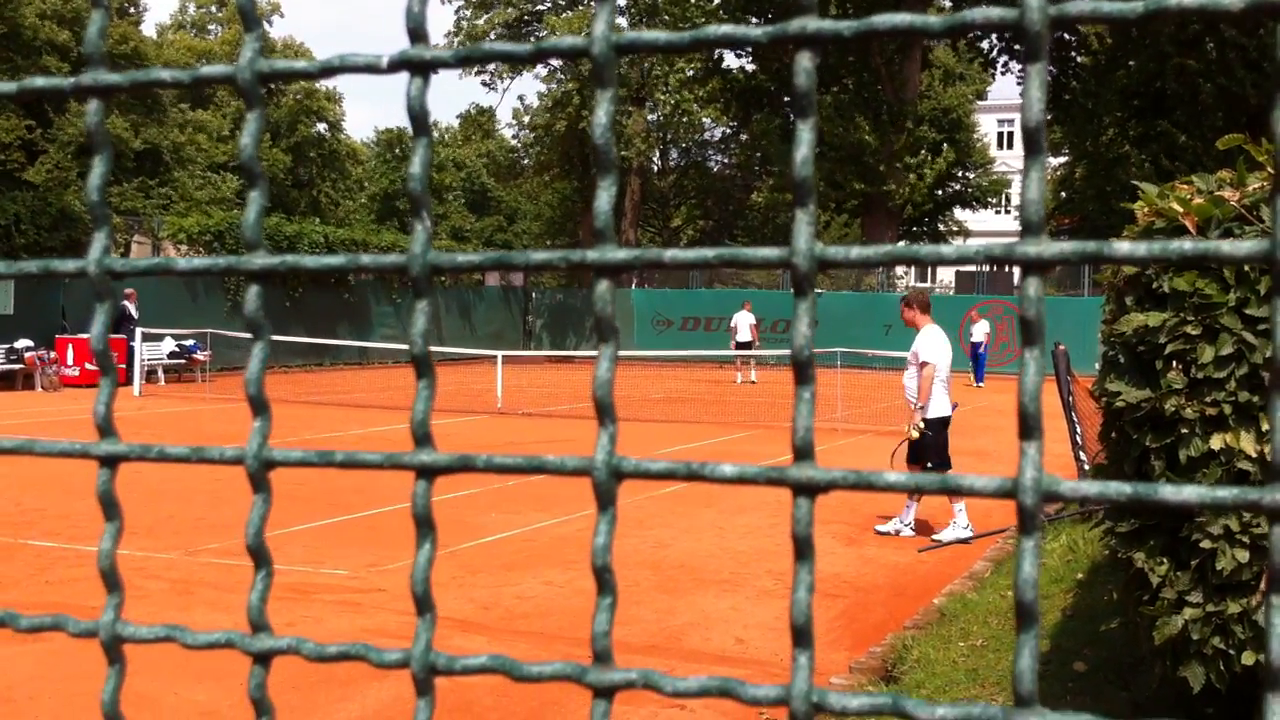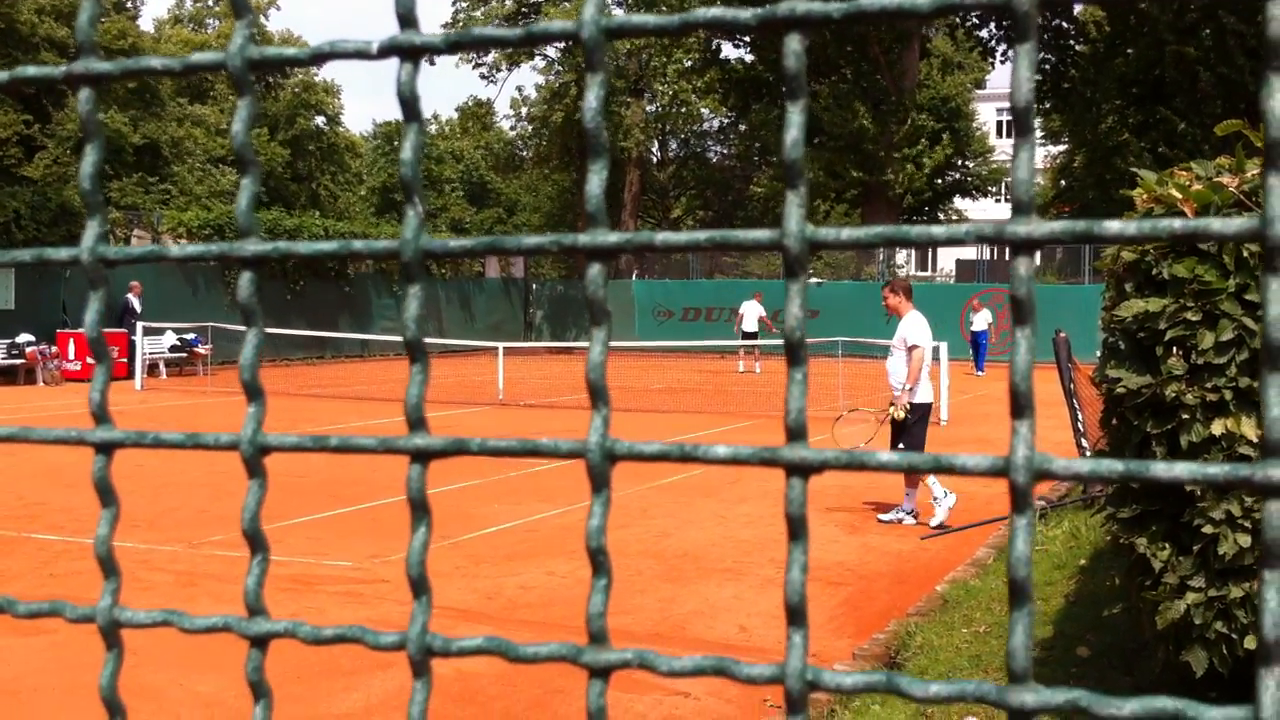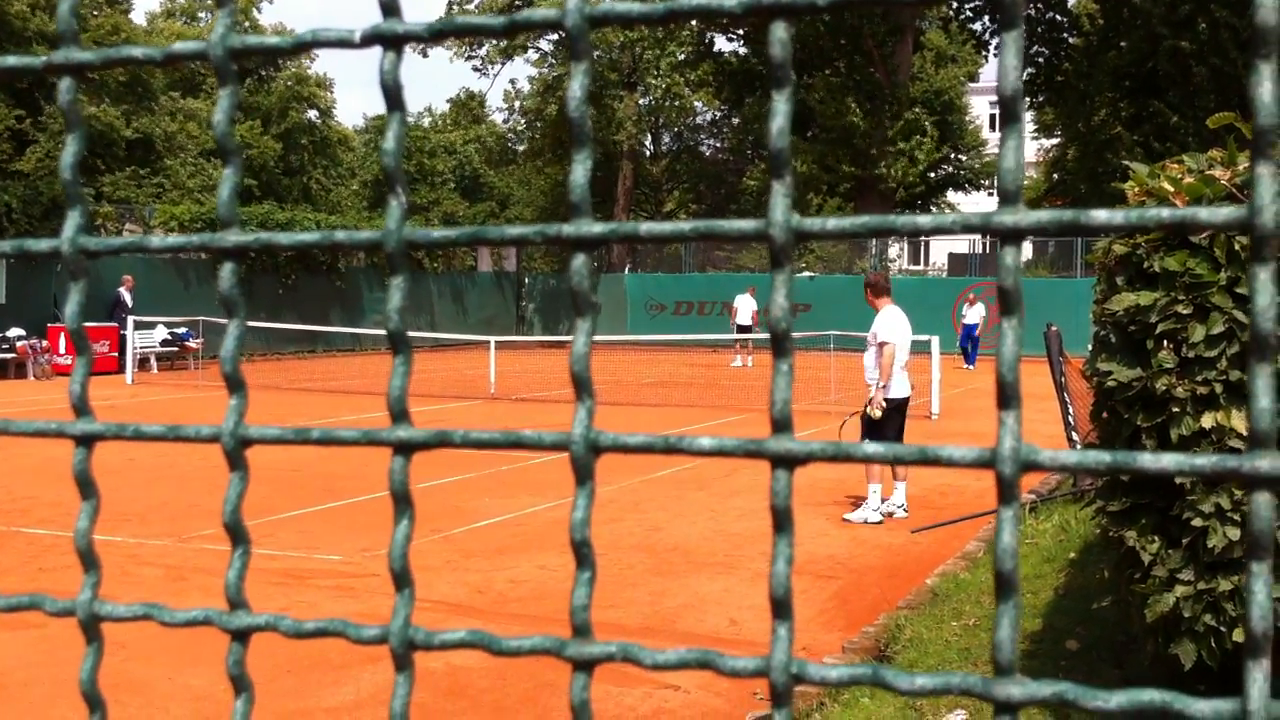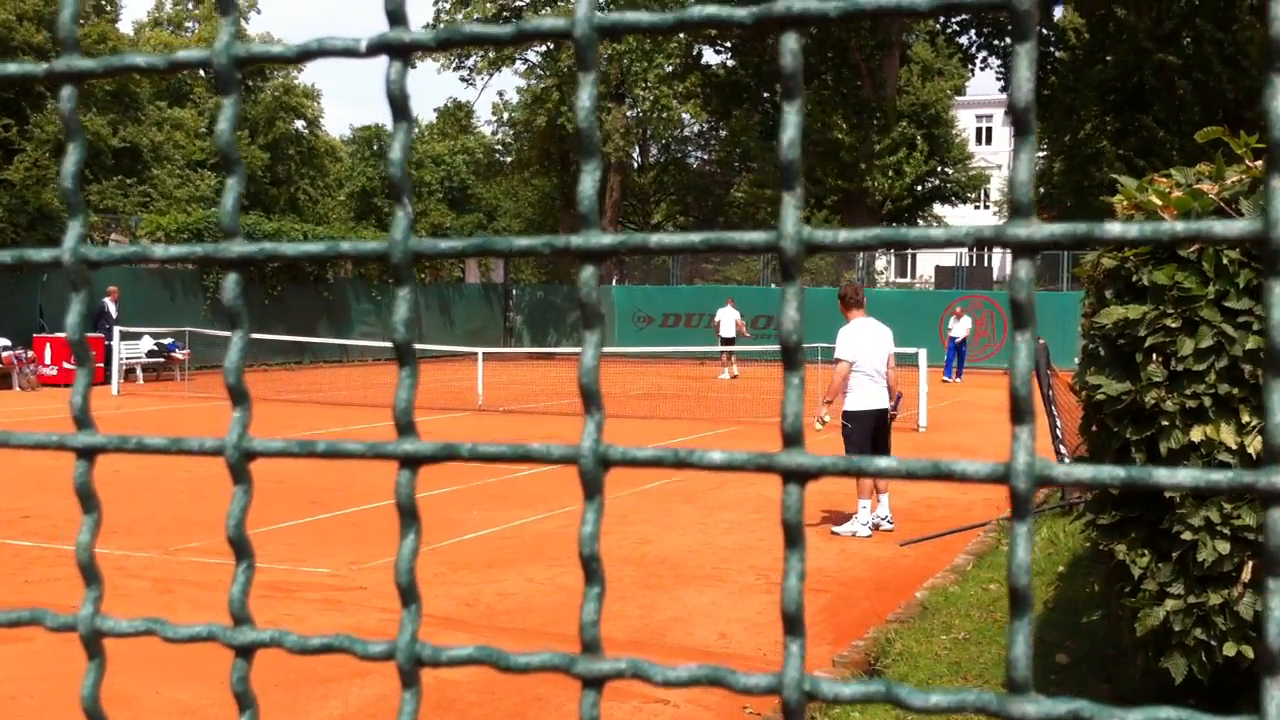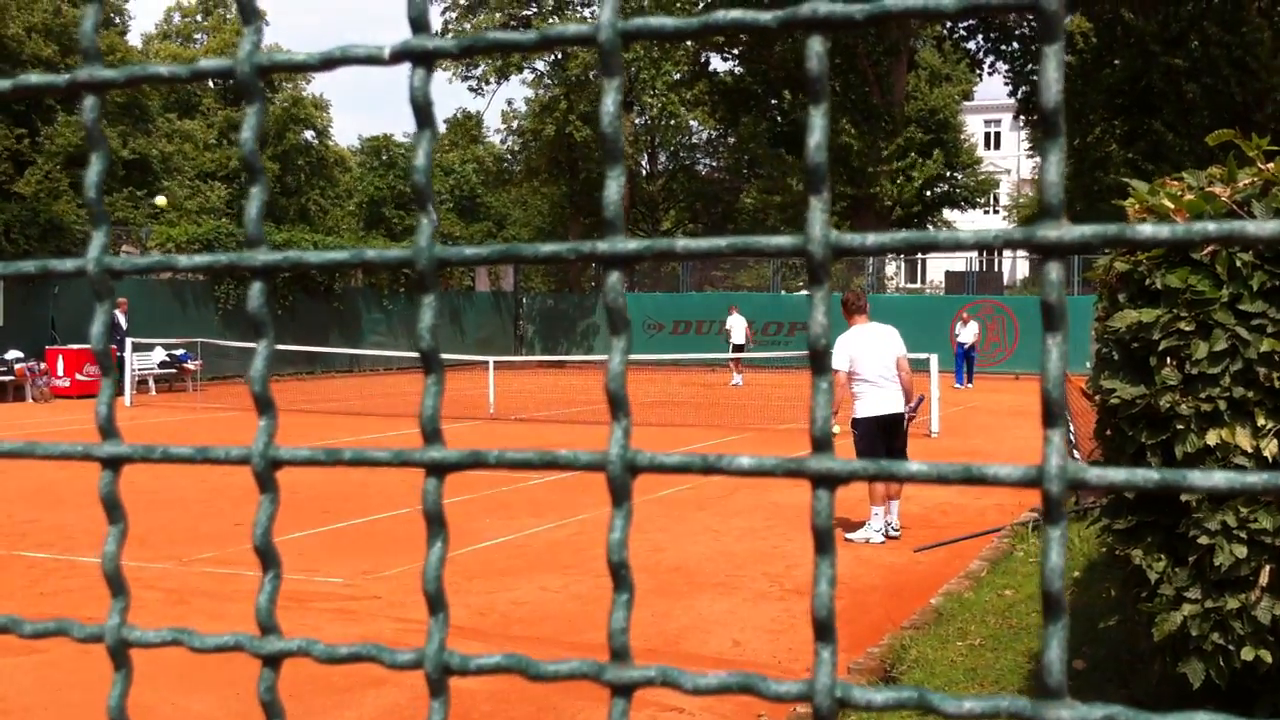
dt=0.4s
person 1, frame 1
left shoulder: (926, 337)
right shoulder: (935, 334)
left elbow: (927, 375)
left wrist: (918, 409)
left hip: (931, 414)
right hip: (931, 413)
left knee: (941, 470)
right knee: (915, 466)
left ankle: (961, 524)
right ankle: (905, 521)
person 1, frame 2
left shoulder: (913, 321)
right shoulder: (908, 322)
left elbow: (918, 358)
left wrist: (905, 391)
right wrist: (901, 395)
left hip: (913, 399)
right hip: (908, 399)
left knee: (906, 453)
right knee: (907, 454)
left ankle: (941, 496)
right ankle: (908, 509)
person 1, frame 3
left shoulder: (885, 317)
right shoulder: (897, 315)
left elbow: (888, 356)
left wrist: (880, 389)
left hip: (887, 394)
right hip: (899, 392)
left ankle: (873, 507)
right ankle: (898, 502)
person 1, frame 4
left shoulder: (848, 332)
right shoulder: (884, 330)
left elbow: (840, 374)
right elbow: (891, 370)
left wrist: (826, 403)
right wrist: (891, 401)
left hip: (858, 407)
right hip: (881, 405)
left ankle: (862, 521)
right ankle: (883, 514)
person 1, frame 5
left shoulder: (845, 340)
right shoulder: (890, 332)
left elbow: (841, 383)
right elbow: (905, 372)
left wrist: (833, 414)
right wrist: (909, 403)
left hip: (868, 413)
right hip: (895, 409)
left ankle: (876, 527)
right ankle: (892, 522)
